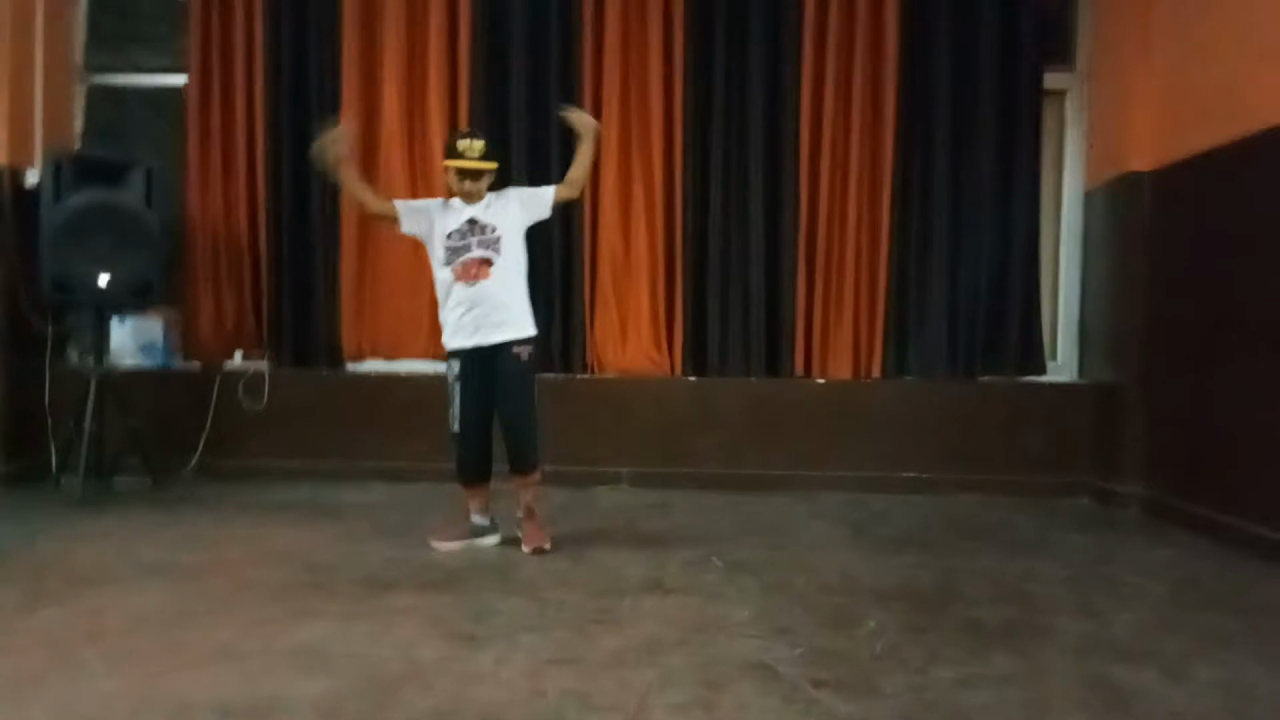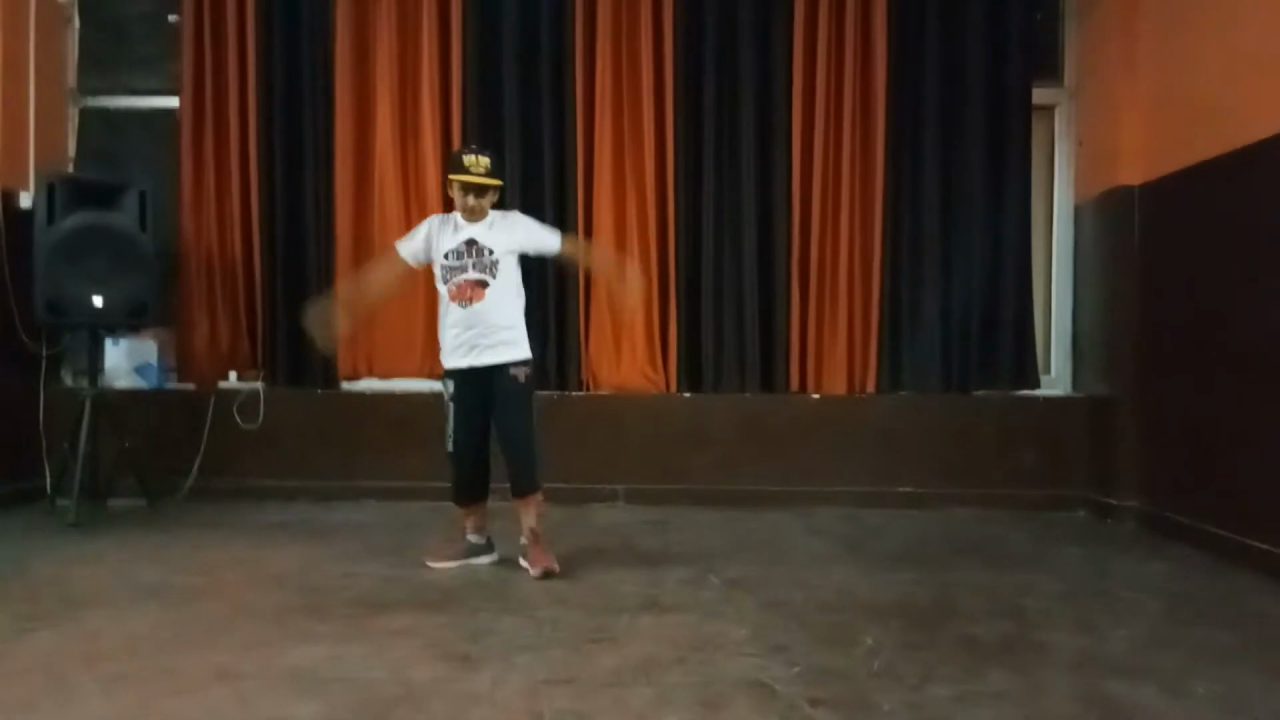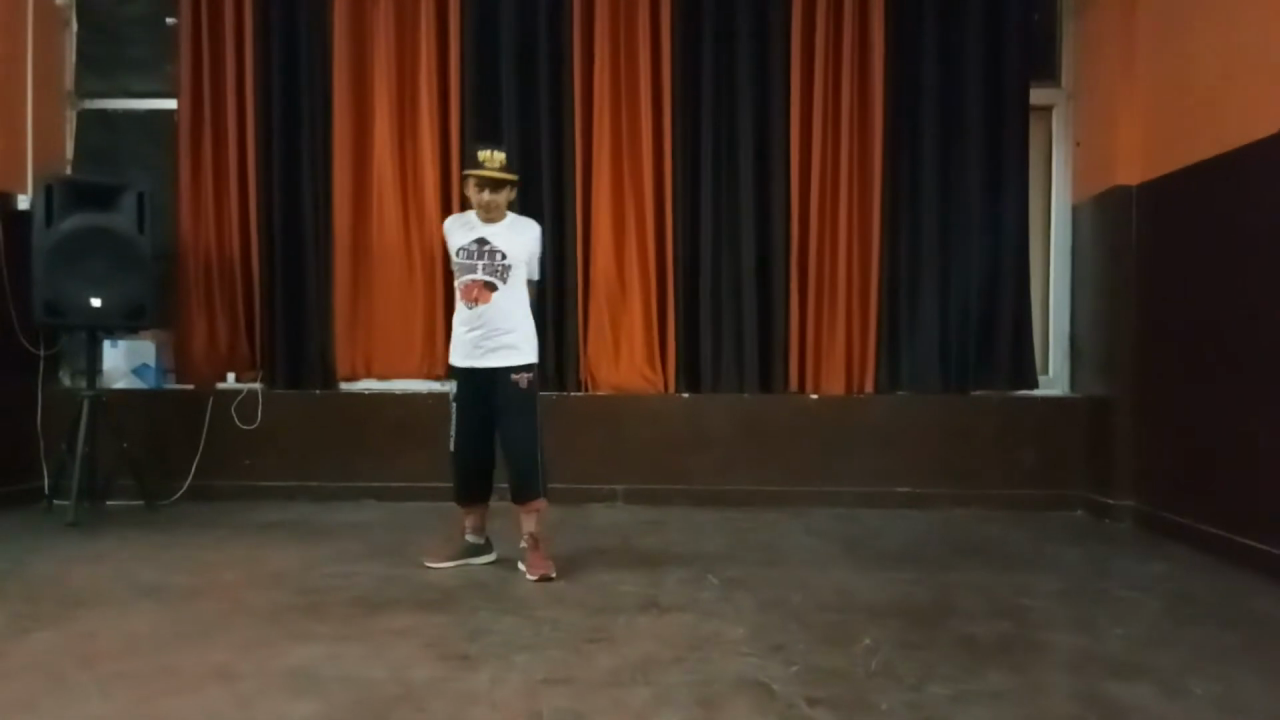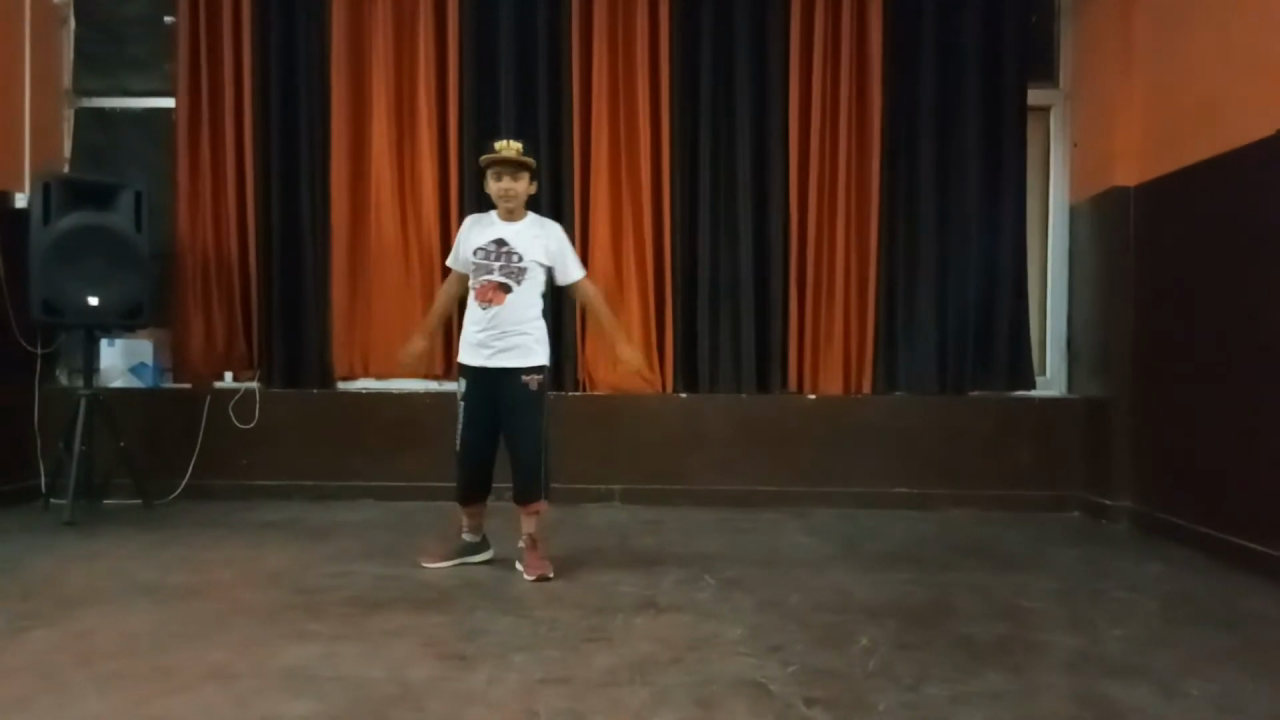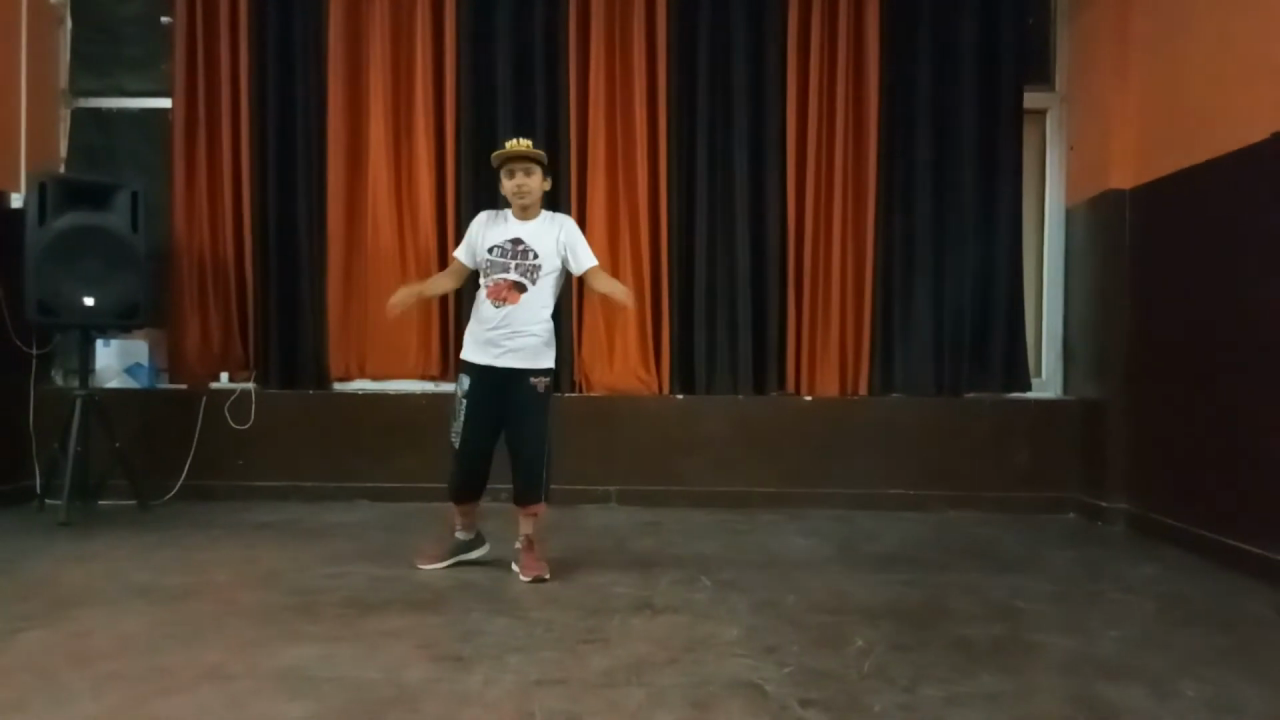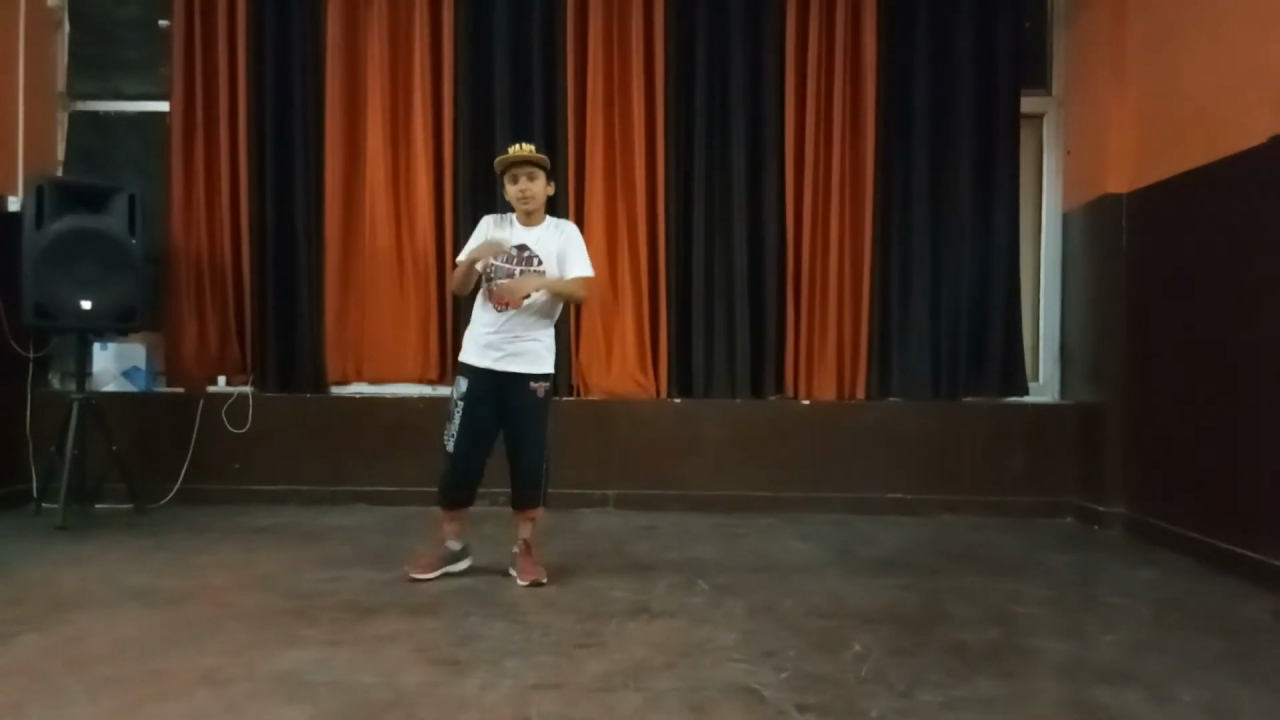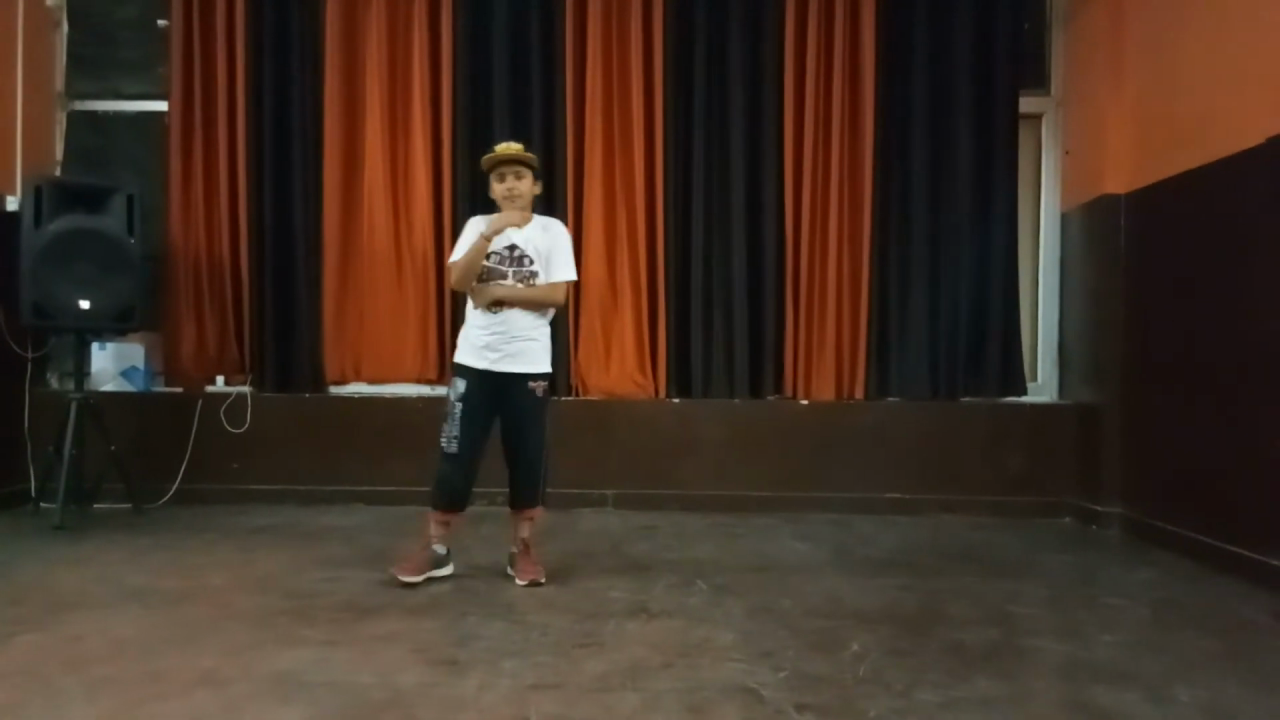
dt=0.2s
person 1, frame 1
left shoulder: (514, 203)
right shoulder: (430, 213)
left elbow: (570, 189)
right elbow: (372, 203)
left wrist: (587, 137)
right wrist: (343, 160)
left hip: (513, 337)
right hip: (462, 342)
left knee: (520, 426)
right knee: (468, 433)
left ankle: (530, 516)
right ankle: (479, 520)
person 1, frame 2
left shoulder: (515, 224)
right shoulder: (435, 228)
left elbow: (567, 247)
right elbow: (393, 267)
left wrist: (616, 271)
right wrist: (346, 303)
left hip: (509, 358)
right hip: (459, 362)
left knee: (520, 448)
right knee: (464, 454)
left ankle: (533, 541)
right ankle: (475, 537)
person 1, frame 3
left shoulder: (528, 231)
right shoulder: (454, 226)
left wrist: (515, 327)
left hip: (515, 360)
right hip: (465, 361)
left knee: (522, 451)
right knee: (466, 454)
left ankle: (531, 544)
right ankle: (474, 538)
person 1, frame 4
left shoulder: (548, 232)
right shoulder: (471, 227)
left elbow: (582, 288)
right elbow: (454, 284)
left wrist: (618, 340)
right wrist: (424, 334)
left hip: (525, 361)
right hip: (474, 360)
left knee: (527, 453)
right knee: (471, 453)
left ankle: (530, 545)
right ankle: (471, 537)
person 1, frame 5
left shoulder: (561, 228)
right shoulder: (484, 223)
left elbow: (593, 274)
right elbow: (455, 275)
left wrist: (612, 287)
right wrist: (416, 292)
left hip: (531, 360)
right hip: (479, 357)
left knee: (530, 454)
right knee: (467, 451)
left ankle: (527, 545)
right ankle: (466, 535)
person 1, frame 6
left shoulder: (564, 233)
right shoulder: (489, 226)
left elbow: (580, 289)
right elbow: (460, 284)
left wrist: (542, 282)
right wrist: (476, 257)
left hip: (531, 365)
right hip: (478, 360)
left knee: (529, 460)
right knee: (460, 454)
left ankle: (524, 550)
right ankle: (452, 545)
person 1, frame 7
left shoulder: (553, 231)
right shoulder: (477, 226)
left elbow: (557, 295)
right elbow: (459, 281)
left wrist: (499, 292)
right wrist: (490, 233)
left hip: (528, 365)
right hip: (474, 361)
left knee: (527, 460)
right knee: (457, 455)
left ankle: (522, 550)
right ankle: (436, 547)
